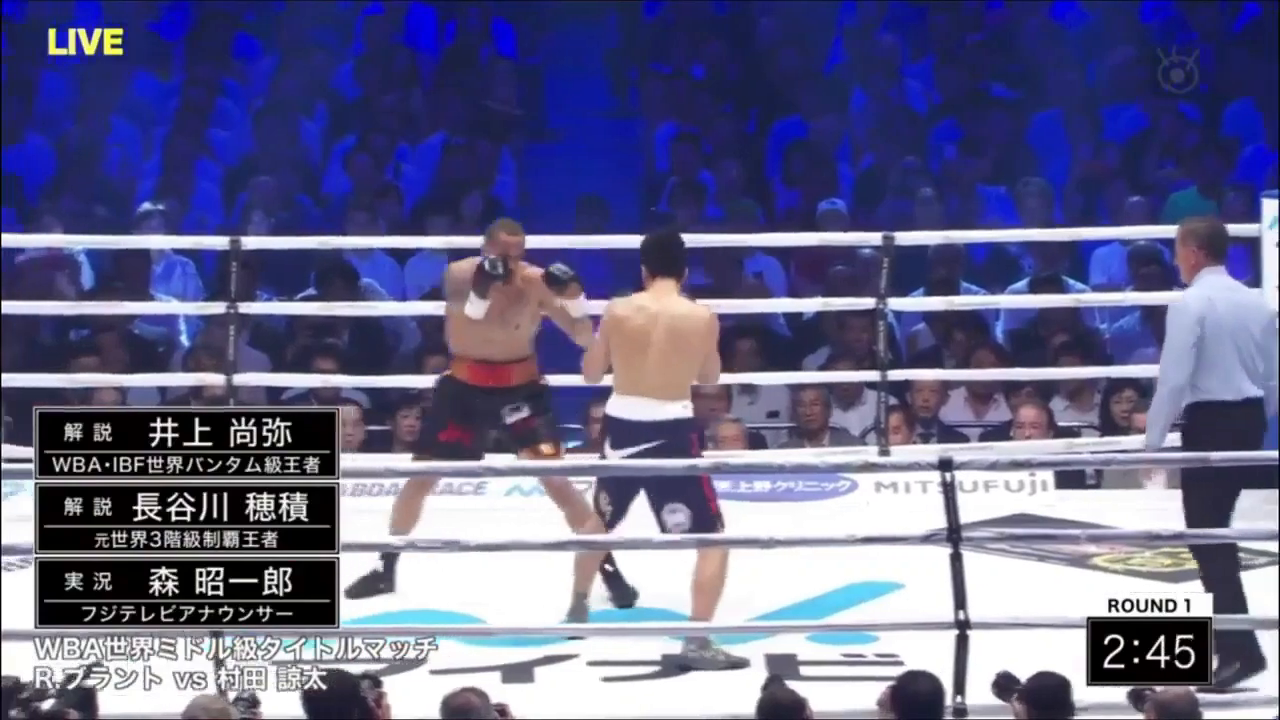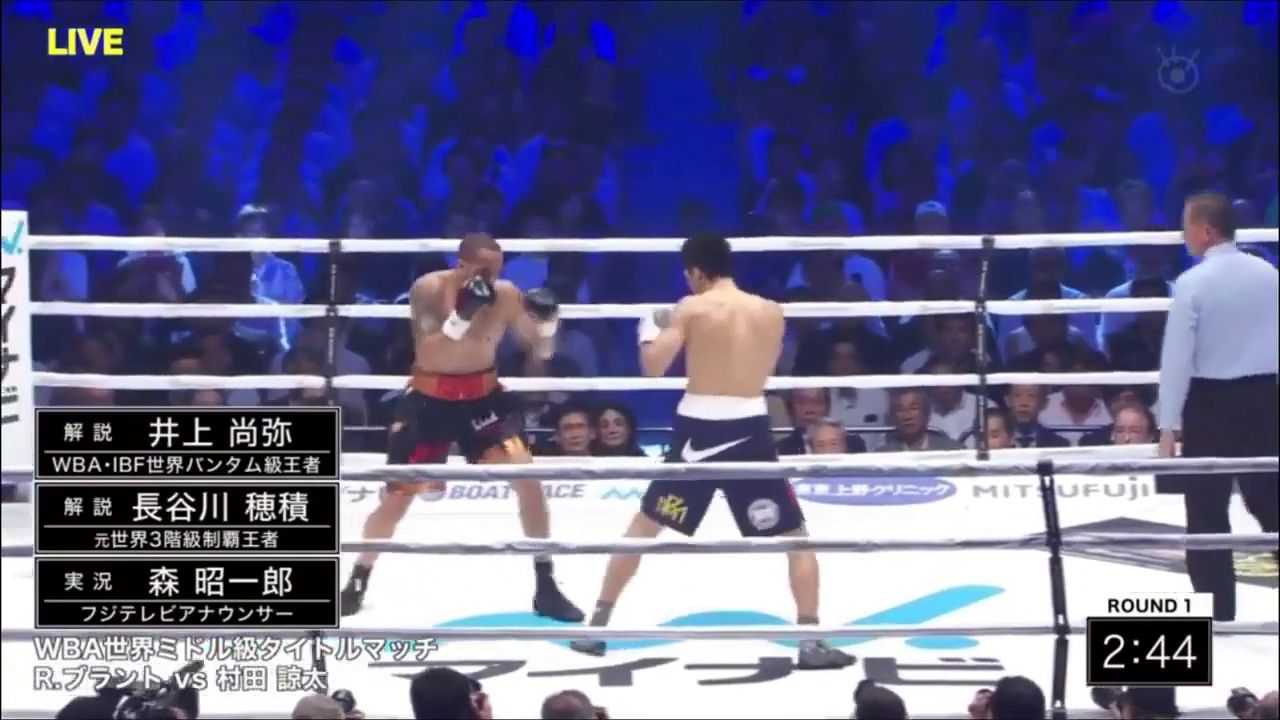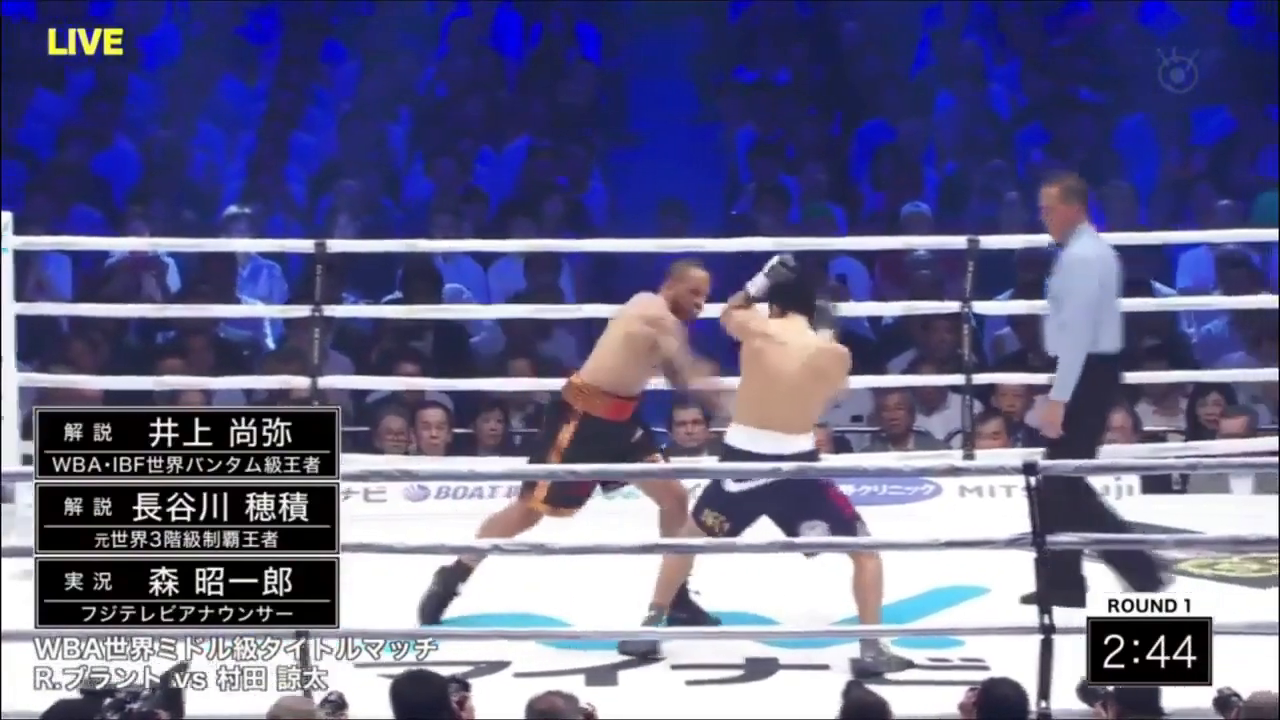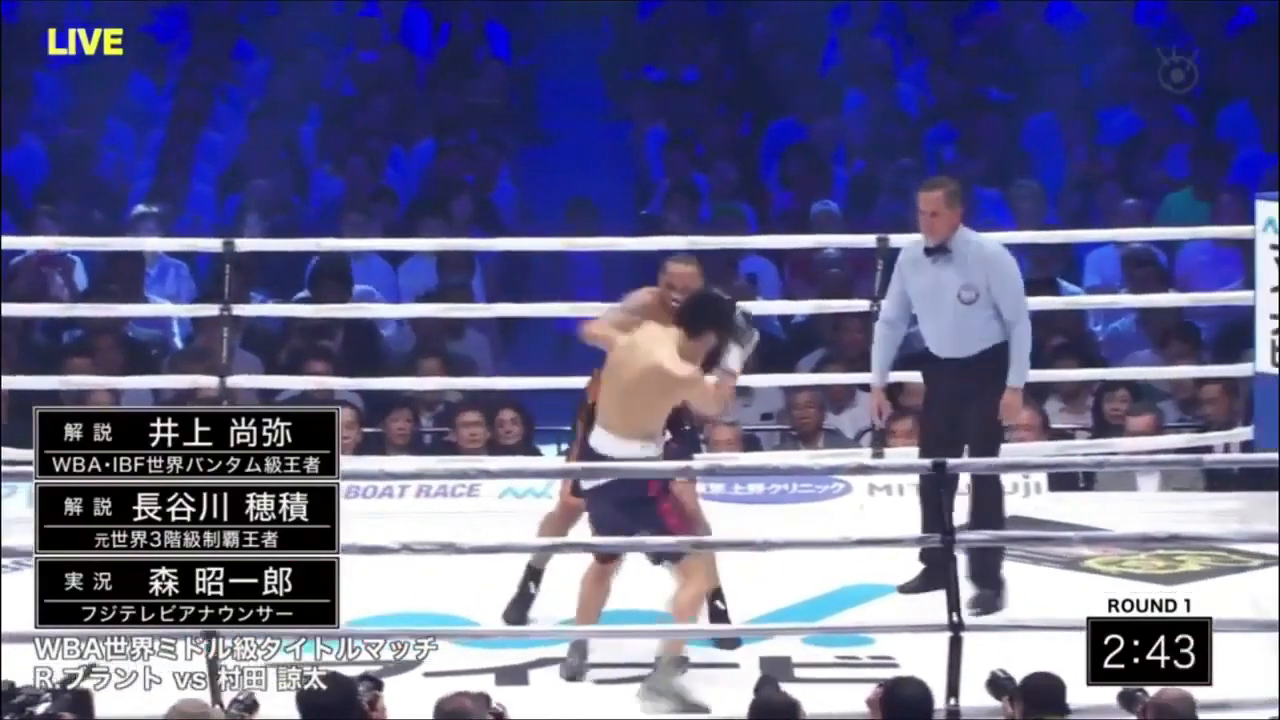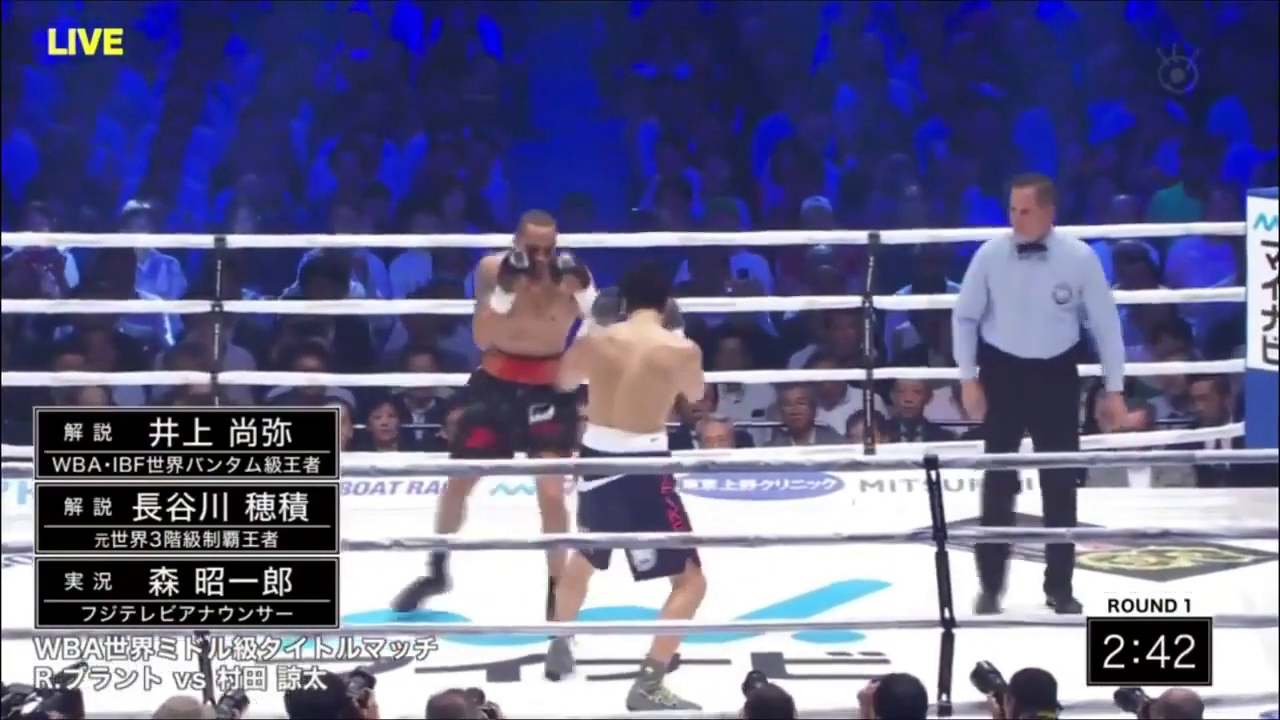
dt=0.7s
person 1, frame 1
left shoulder: (1190, 302)
left elbow: (1173, 380)
left wrist: (1153, 438)
left hip: (1208, 423)
left knee: (1206, 537)
right knee: (1217, 531)
left ankle: (1239, 645)
right ankle: (1230, 638)
person 1, frame 2
left shoulder: (1192, 282)
left elbow: (1176, 358)
left wrist: (1168, 424)
left hip: (1211, 401)
left knee: (1206, 510)
left ankle: (1215, 608)
person 1, frame 3
left shoulder: (1080, 257)
right shoulder: (1087, 250)
left elbow: (1078, 332)
left wrist: (1057, 397)
left hip: (1087, 376)
right hip: (1090, 372)
left knee: (1064, 483)
right knee: (1058, 479)
left ankle: (1136, 564)
right ankle: (1059, 581)
person 1, frame 4
left shoulder: (990, 256)
right shoulder: (910, 258)
left elbow: (1018, 322)
right elbow: (891, 321)
left wrist: (1015, 386)
right wrist: (879, 382)
left hip: (984, 370)
right hip: (940, 371)
left knee: (983, 473)
right knee: (934, 473)
left ankle: (987, 579)
right ankle: (937, 566)
person 1, frame 5
left shoulder: (1079, 258)
right shoulder: (990, 255)
left elbow: (1105, 323)
right elbow: (965, 318)
left wrist: (1114, 389)
right wrist: (968, 378)
left hip: (1057, 374)
right hip: (1003, 372)
left knee: (1061, 481)
right knee: (1000, 477)
left ankle: (1058, 584)
right ankle: (991, 581)
person 2, frame 1
left shoulder: (618, 310)
right shoulder: (703, 317)
left elbow: (591, 372)
right elbow: (710, 378)
left hip: (621, 429)
right hip: (670, 435)
left knee: (601, 525)
right knee: (712, 539)
left ankle: (578, 611)
right ankle: (697, 643)
person 2, frame 2
left shoulder: (691, 308)
right shoulder: (771, 313)
left elbow: (654, 366)
left wrist: (648, 331)
left hip: (698, 432)
right hip: (748, 433)
left knee: (643, 527)
right knee: (794, 537)
left ankle: (599, 623)
right ankle: (811, 640)
person 2, frame 3
left shoulder: (754, 328)
right shoulder: (836, 354)
left elbow: (728, 317)
left wrist: (762, 279)
left hip: (740, 460)
right hip: (795, 468)
left knee: (691, 536)
right knee: (864, 550)
left ankle: (650, 628)
right ankle: (871, 650)
person 2, frame 4
left shoulder: (639, 335)
right shoulder: (681, 372)
right elbow: (715, 406)
right wrist: (737, 353)
left hip: (598, 462)
right hip: (633, 473)
left knee: (606, 558)
right knee: (697, 569)
left ankle: (577, 655)
right ankle: (663, 676)
person 2, frame 5
left shoulder: (596, 339)
right shoulder: (683, 351)
left elbow: (564, 380)
right elbow: (695, 394)
left hip: (596, 462)
right hip: (642, 472)
left knee: (583, 558)
right knee: (689, 582)
left ankle: (558, 648)
right ankle: (648, 685)
person 3, frame 1
left shoulder: (536, 280)
right shoulder: (459, 274)
left elbow: (585, 337)
right elbow: (456, 344)
left wrist: (571, 297)
right wrist: (478, 294)
left hip: (518, 385)
right hip: (463, 382)
left knee: (558, 484)
right knee: (421, 479)
left ankle: (607, 569)
right ankle: (387, 568)
person 3, frame 2
left shoulder: (506, 294)
right shoulder: (428, 288)
left elbow: (541, 352)
right elbow: (427, 357)
left wrist: (547, 321)
right wrist: (462, 315)
left hip: (484, 395)
right hip: (430, 399)
left knee: (528, 480)
right knee: (396, 499)
left ankle: (545, 583)
right ankle: (359, 579)
person 3, frame 3
left shoulder: (652, 308)
right shoulder: (659, 317)
right elbow: (689, 370)
left wrist: (665, 369)
left hip: (619, 416)
right hip: (583, 415)
left knee: (675, 497)
right knee: (529, 509)
left ankle: (679, 600)
right ankle: (453, 577)
person 3, frame 4
right shoulder: (644, 301)
right elbow: (590, 332)
left knee: (687, 507)
right knee: (570, 505)
left ankle: (716, 604)
right ankle: (529, 583)
person 3, frame 5
left shoulder: (569, 275)
right shoulder: (491, 267)
right elbow: (482, 339)
left wrist: (583, 286)
right wrist: (506, 287)
left hip: (548, 386)
right hip: (496, 381)
left knee: (550, 494)
right knee: (459, 480)
left ankle: (556, 594)
right ankle: (436, 571)
